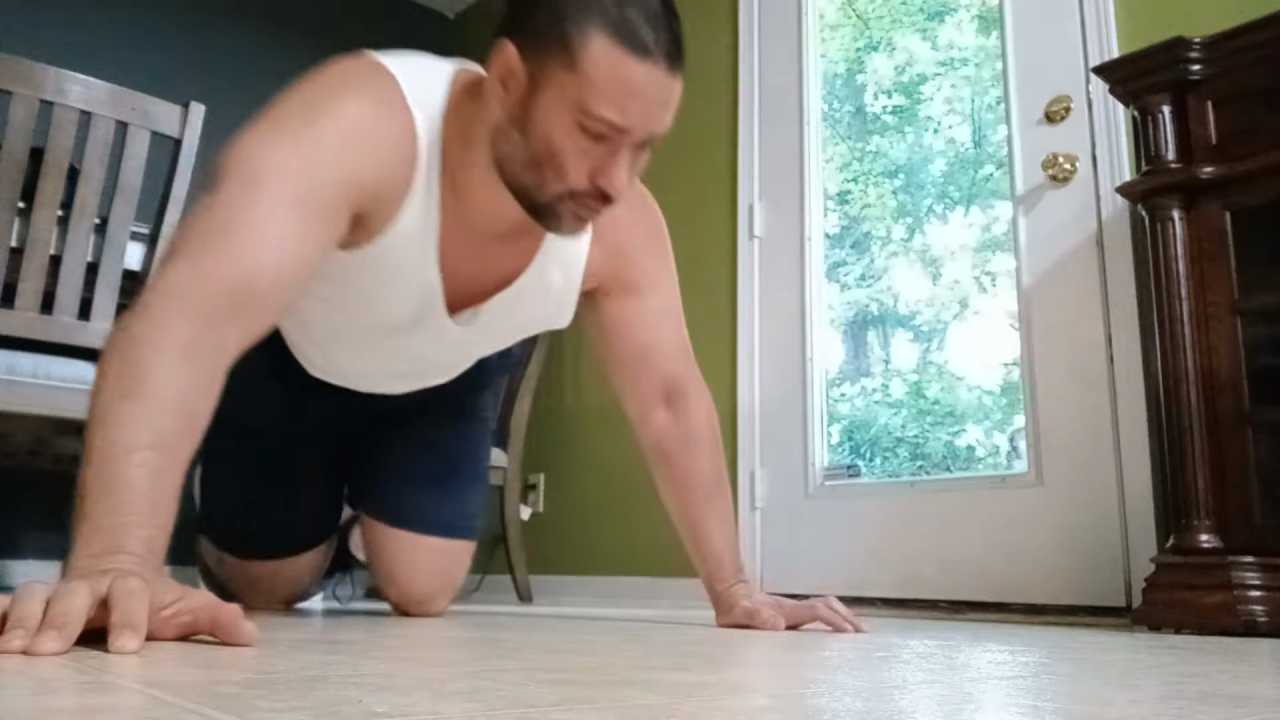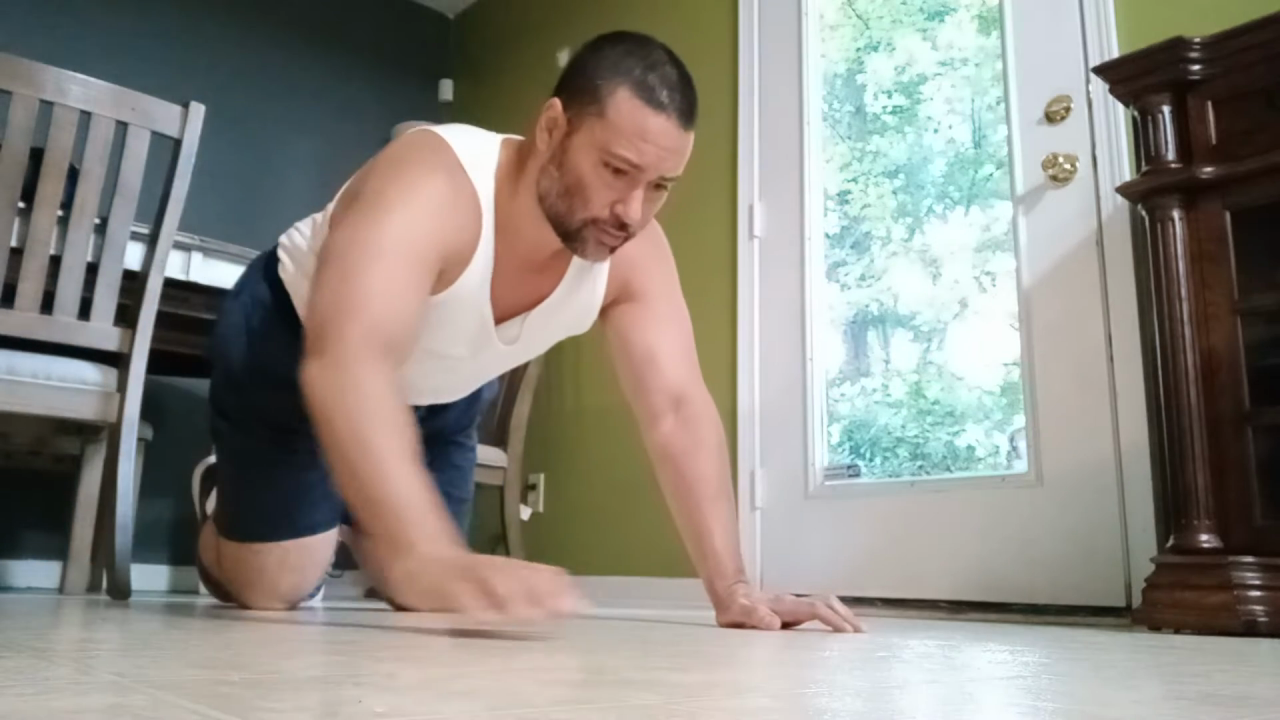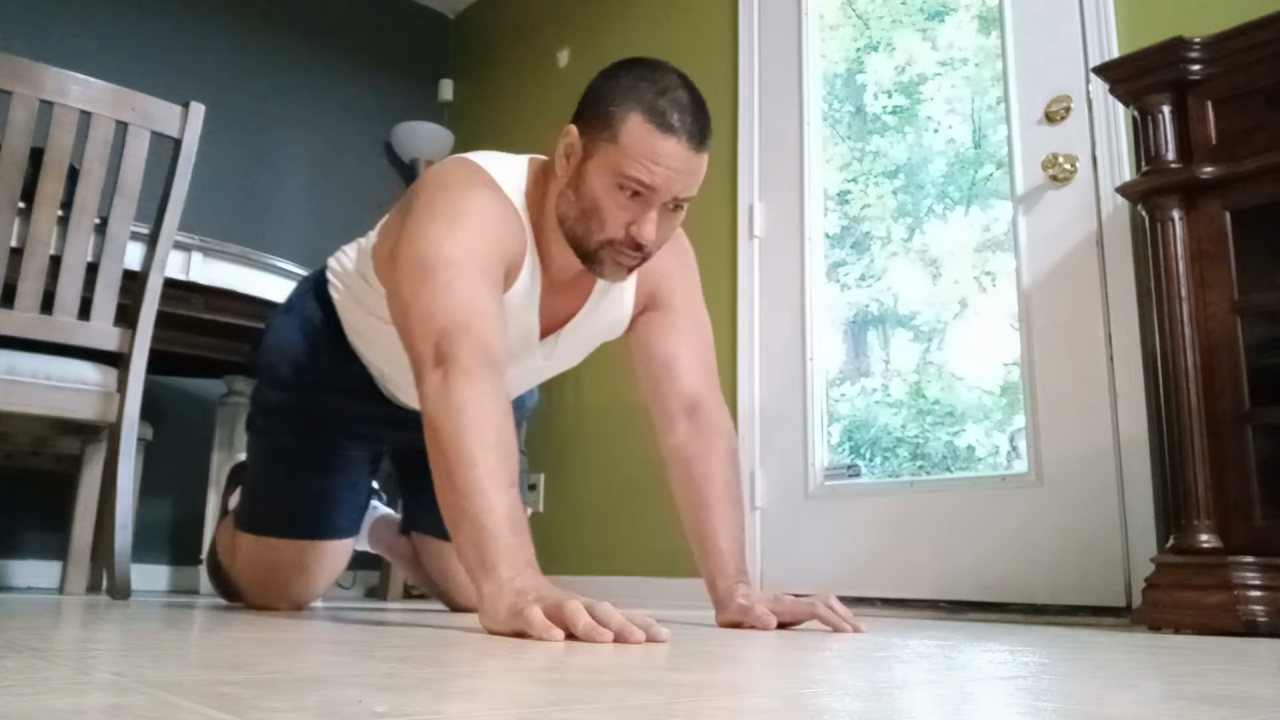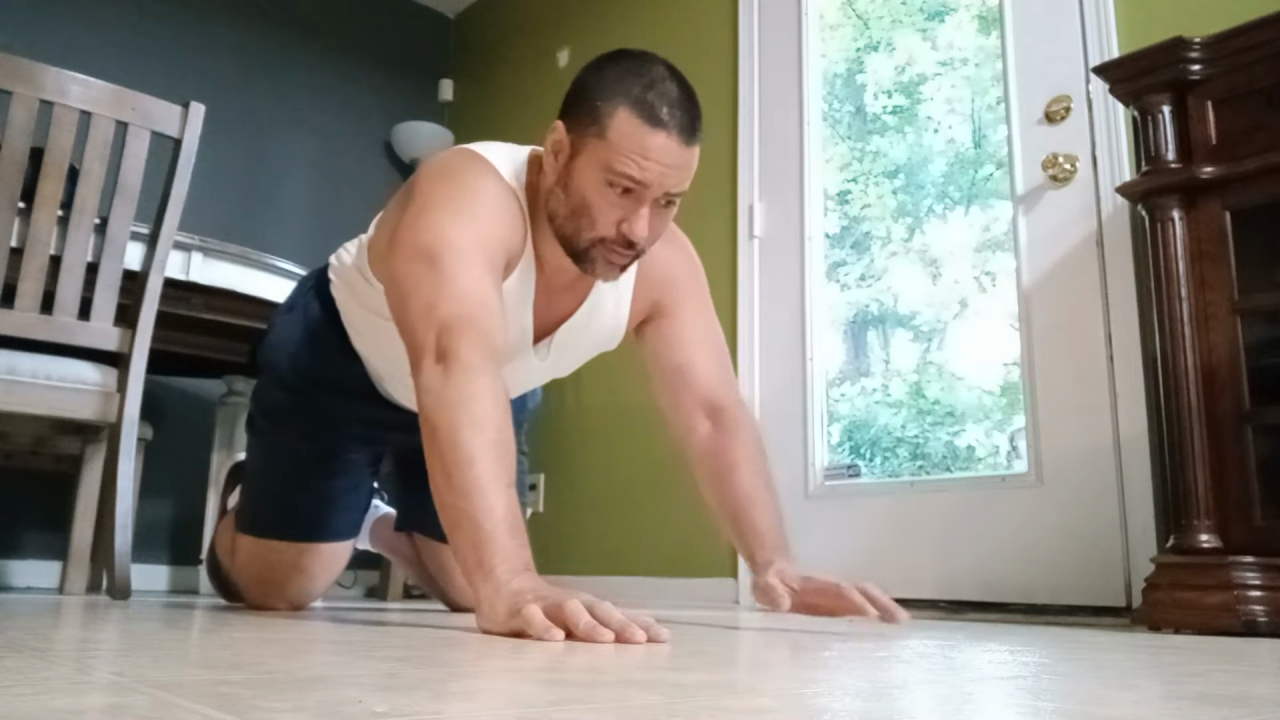
dt=0.5s
person 1, frame 1
left shoulder: (623, 229)
right shoulder: (364, 122)
left elbow: (670, 401)
right elbow: (188, 321)
left wrist: (731, 588)
right wrist: (117, 563)
left hip: (438, 381)
right hip: (286, 361)
left knee: (422, 597)
right knee: (267, 586)
left ankle: (361, 523)
person 1, frame 2
left shoulder: (635, 254)
right shoulder: (432, 187)
left elbow: (677, 411)
right elbow: (347, 361)
left wrist: (732, 590)
right wrist: (440, 560)
left hip: (438, 393)
right hip: (290, 335)
left knee: (425, 599)
right knee: (269, 587)
left ankle: (360, 516)
right ankle: (227, 496)
person 1, frame 3
left shoulder: (663, 264)
right shoulder: (470, 207)
left elbow: (693, 418)
right elbow: (458, 376)
left wrist: (732, 589)
right wrist: (512, 585)
left hip: (486, 394)
right hip: (337, 360)
left knee: (471, 589)
right knee: (280, 588)
left ankle: (391, 530)
right ankle: (249, 500)
person 1, frame 4
left shoulder: (665, 265)
right shoulder: (468, 198)
left elbow: (713, 415)
right elbow: (453, 368)
left wrist: (773, 563)
right wrist: (510, 584)
left hip: (482, 397)
right hip: (338, 359)
left knee: (470, 589)
right knee: (278, 586)
left ankle: (399, 526)
right ankle: (249, 498)
